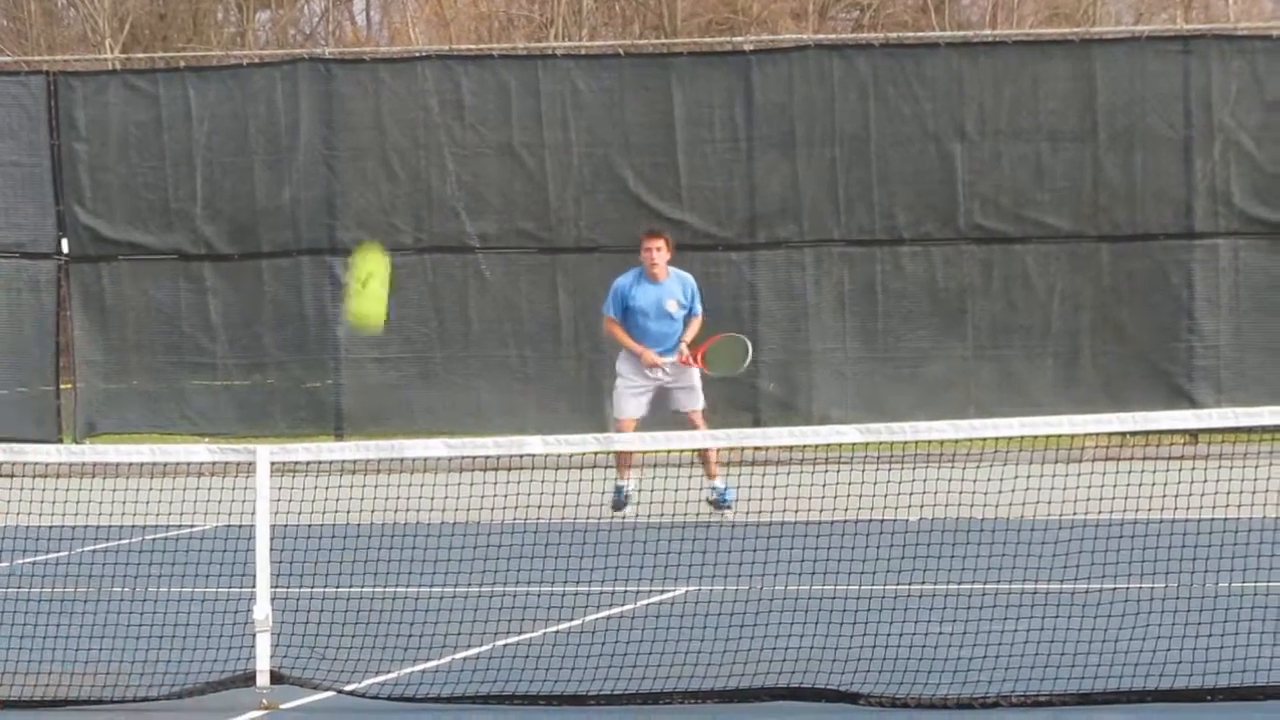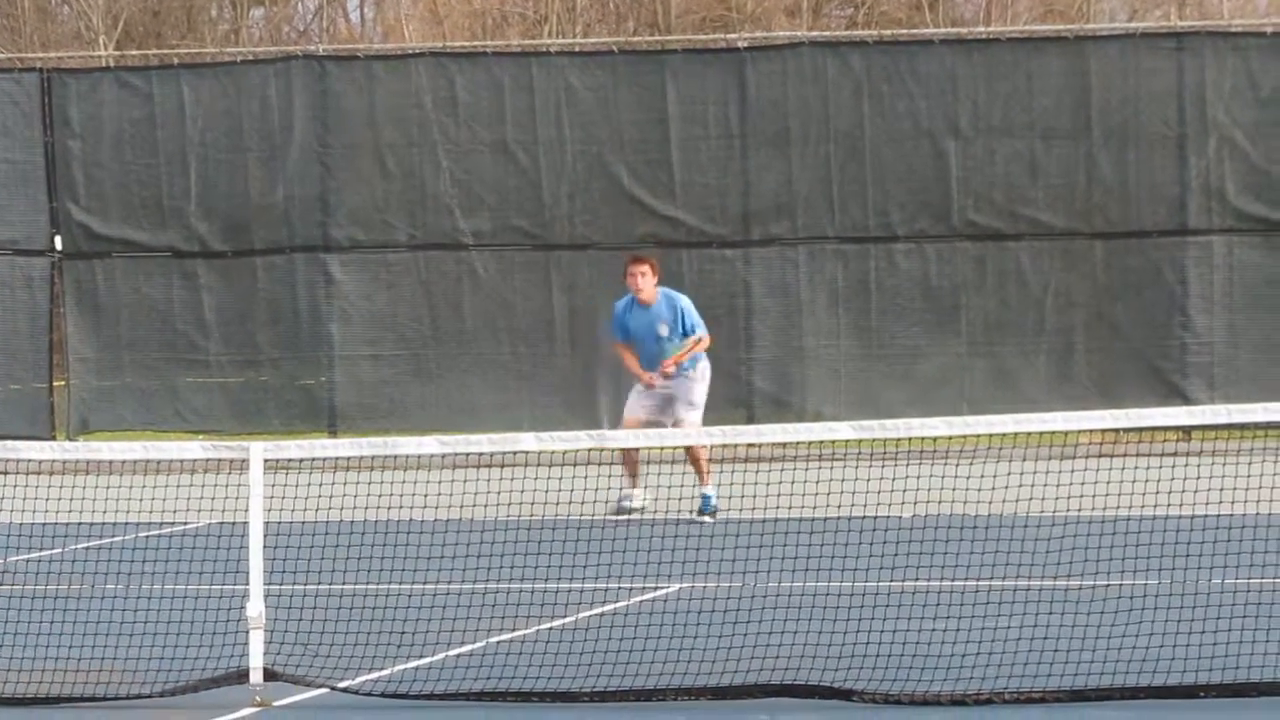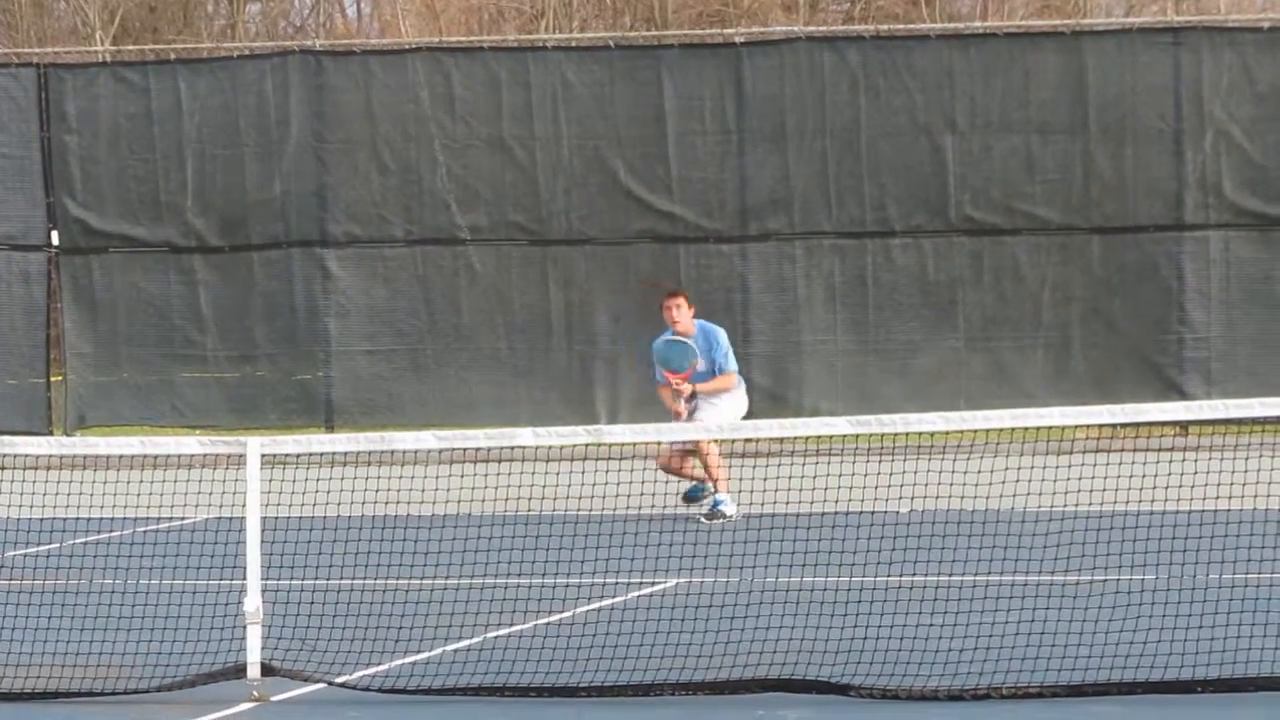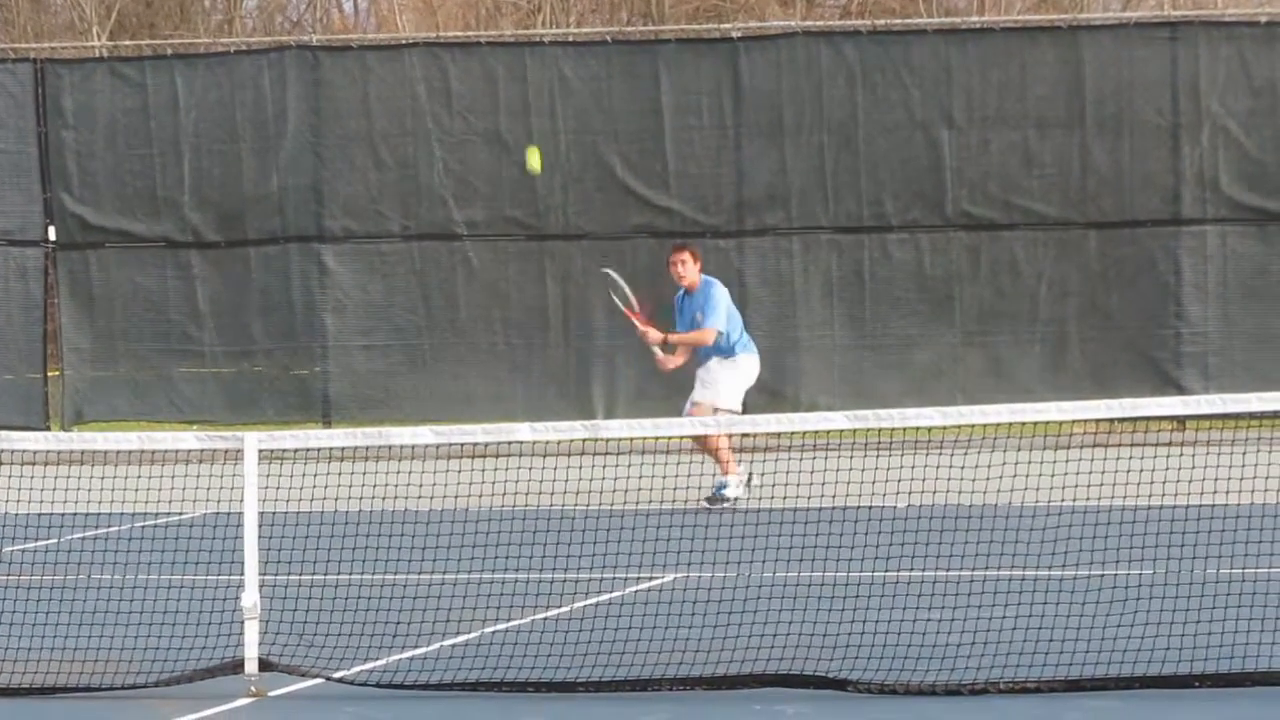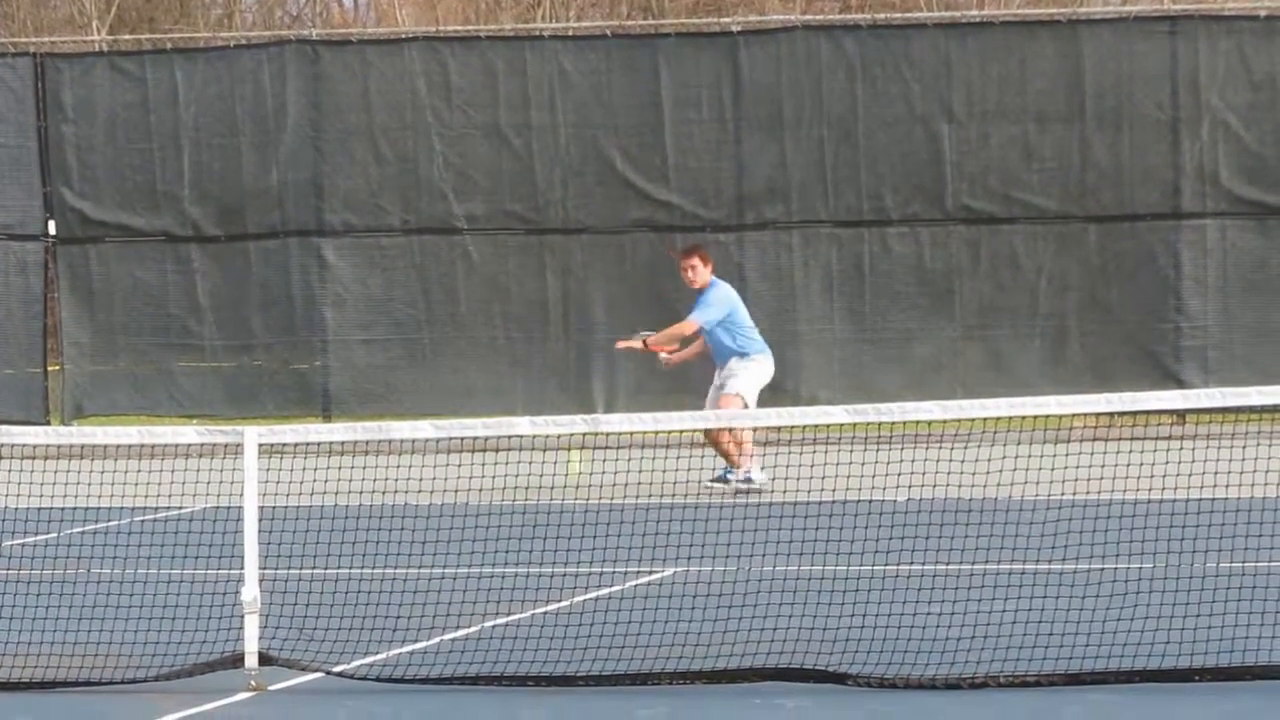
dt=0.4s
person 1, frame 1
left shoulder: (685, 282)
right shoulder: (624, 285)
left elbow: (696, 317)
right elbow: (610, 324)
left wrist: (685, 342)
right wrist: (640, 351)
left hip: (677, 362)
right hip: (637, 364)
left knee: (696, 421)
right knee: (624, 427)
left ankle: (716, 487)
right ankle: (623, 484)
person 1, frame 2
left shoulder: (678, 303)
right shoulder: (622, 309)
left elbow: (703, 339)
right elbow: (623, 347)
left wrist: (677, 360)
right wrist: (641, 374)
left hip: (689, 373)
right hip: (652, 378)
right knee: (628, 429)
left ankle: (707, 493)
right ankle: (634, 492)
person 1, frame 3
left shoulder: (715, 335)
left elbow: (730, 380)
right elbow: (664, 387)
left wrist: (693, 388)
right wrist: (674, 406)
left hip: (727, 395)
right hip: (693, 402)
right knee: (668, 462)
left ankle: (724, 501)
right ankle: (704, 481)
person 1, frame 4
left shoulder: (714, 291)
right shoulder: (681, 299)
left elbow: (707, 336)
right elbow: (687, 342)
left wrist: (663, 337)
right wrist: (673, 360)
left hip: (738, 360)
right hip: (711, 364)
left knee: (702, 418)
left ankle: (729, 483)
right ankle: (735, 475)
person 1, frame 5
left shoulder: (718, 293)
right shoulder: (706, 295)
left elbow: (686, 329)
left wrist: (644, 343)
right wrist: (678, 357)
left hip: (752, 361)
right hip: (730, 365)
left knee: (728, 408)
right knee: (712, 429)
left ankle: (751, 471)
right ankle: (736, 469)
